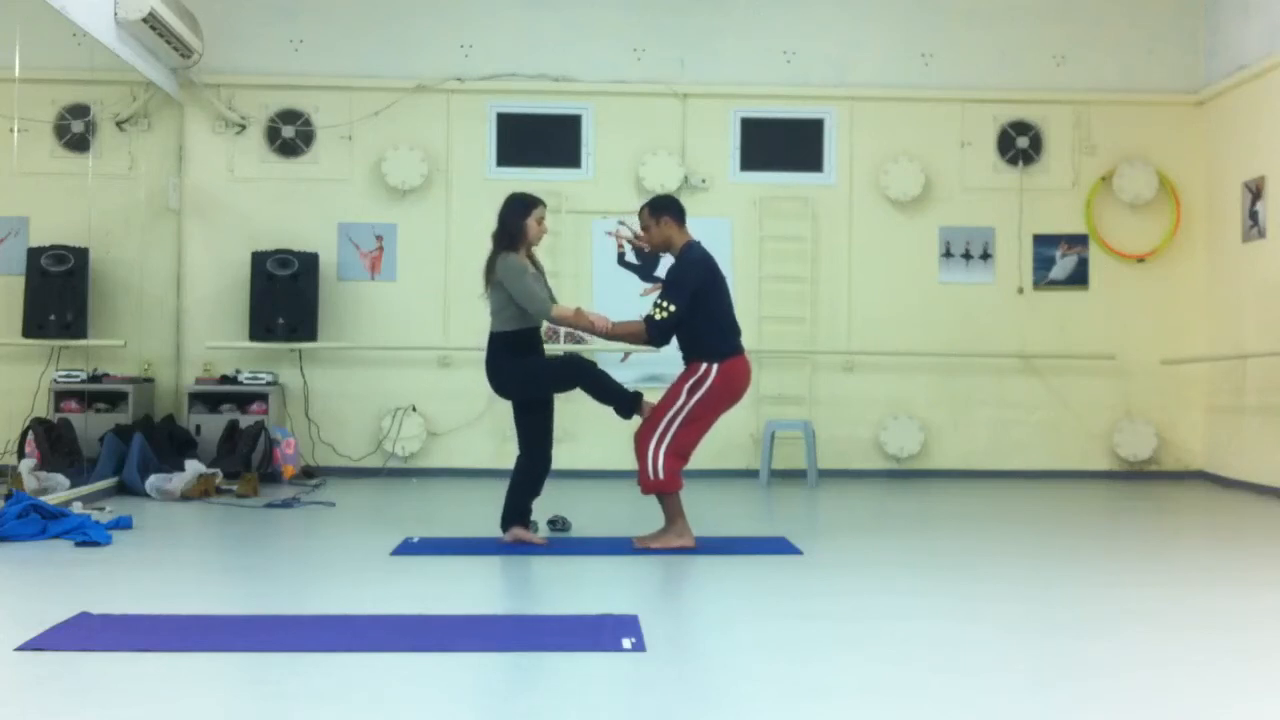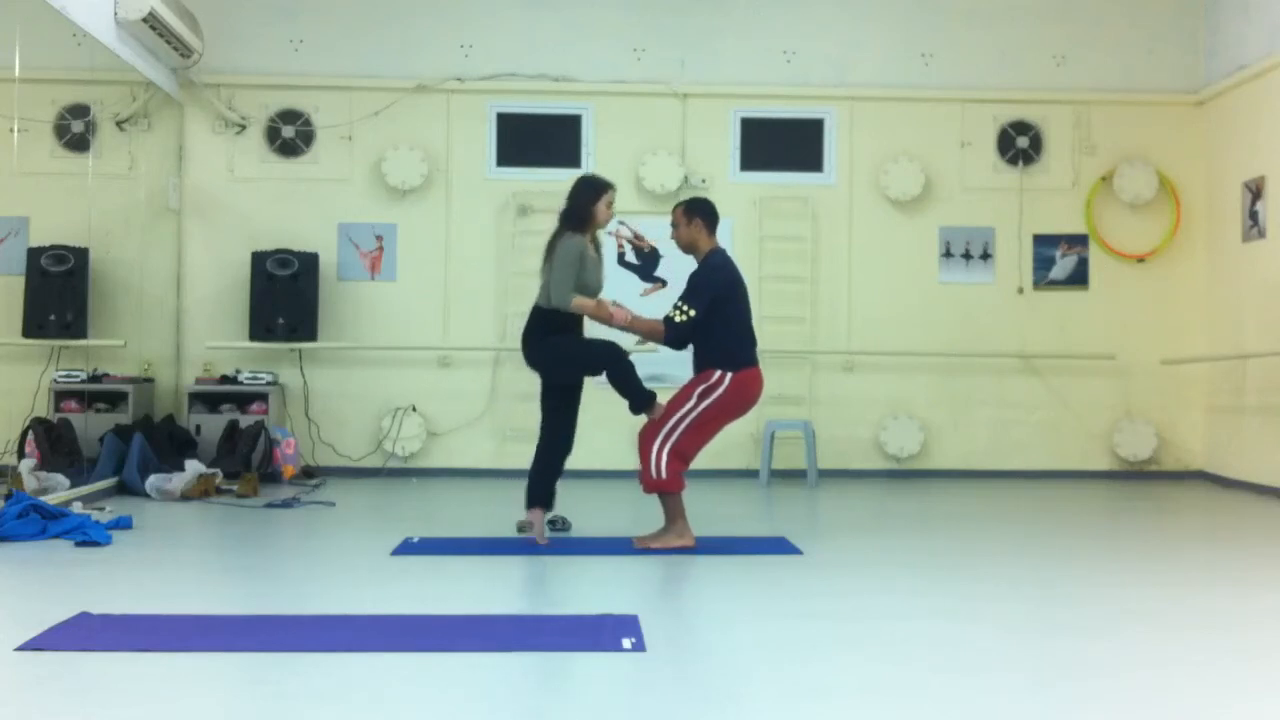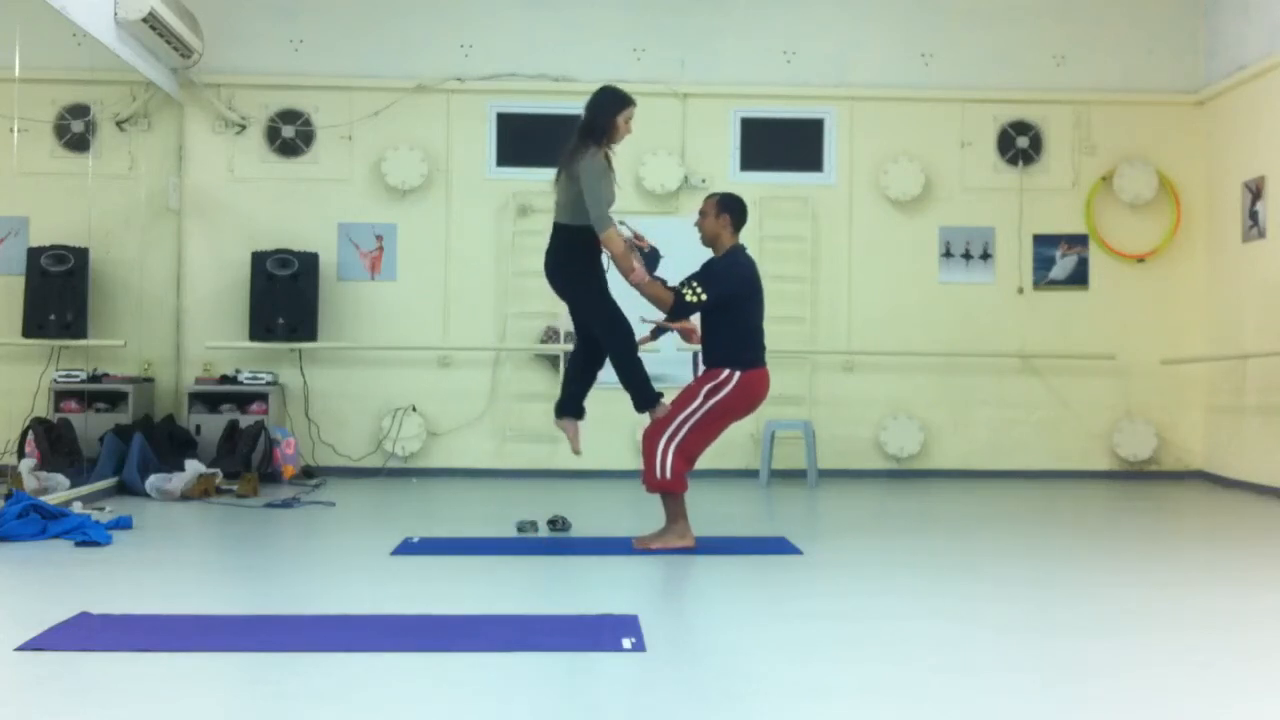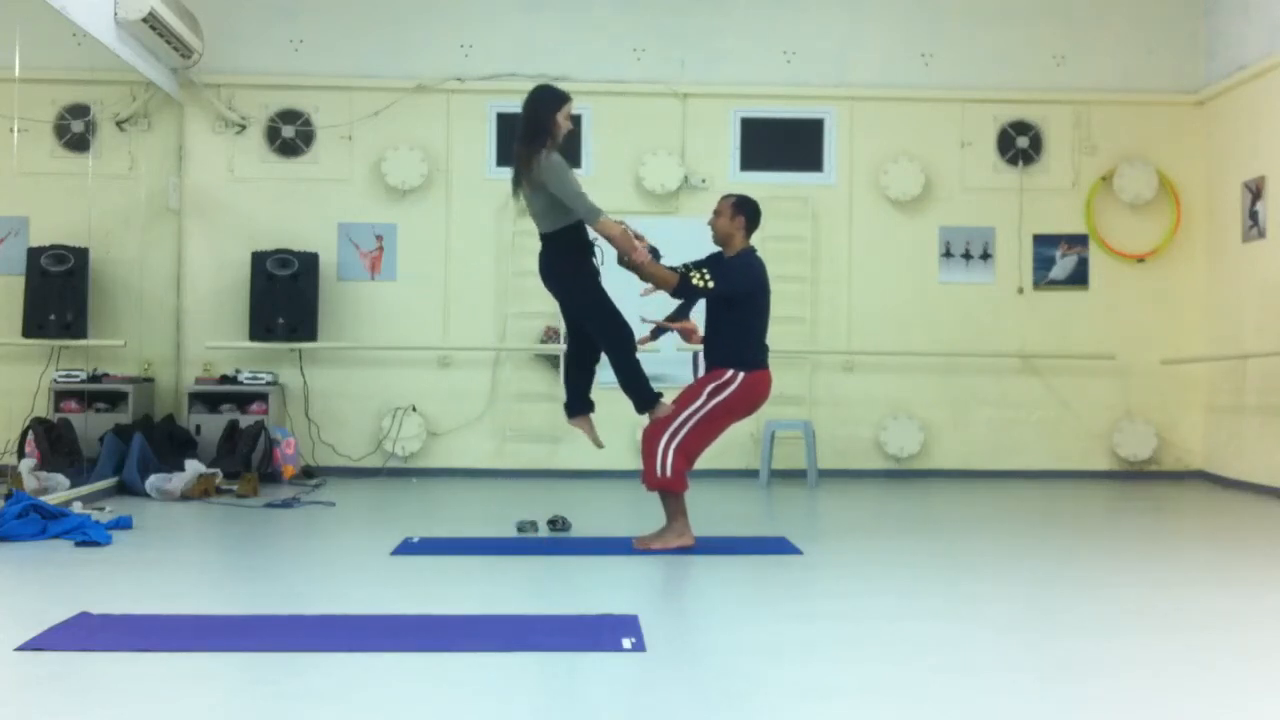
dt=0.7s
person 1, frame 1
left shoulder: (531, 263)
right shoulder: (507, 263)
left elbow: (551, 310)
right elbow: (540, 308)
left wrist: (585, 321)
right wrist: (585, 316)
left hip: (528, 360)
right hip: (508, 362)
left knee: (537, 451)
right knee: (579, 368)
left ankle: (515, 524)
right ankle: (638, 406)
person 1, frame 2
left shoulder: (590, 244)
right shoulder: (570, 243)
right elbow: (561, 298)
left wrist: (609, 310)
right wrist: (605, 310)
left hip: (563, 339)
right hip: (543, 340)
left knee: (558, 431)
right knee: (611, 355)
left ankle: (537, 506)
right ankle: (650, 408)
person 1, frame 3
left shoulder: (591, 156)
right shoulder: (590, 159)
right elbow: (599, 218)
left wrist: (621, 243)
right wrist: (626, 262)
left hip: (576, 256)
right hip: (570, 259)
left knee: (592, 340)
right knee: (617, 332)
left ankle: (568, 413)
right ankle: (652, 406)
person 1, frame 4
left shoulder: (535, 159)
right shoulder: (547, 162)
left elbow: (574, 209)
right elbow: (583, 208)
left wrist: (616, 231)
right wrist: (625, 242)
left hip: (564, 258)
right hip: (566, 261)
left knee: (584, 338)
right knee: (616, 334)
left ankle: (578, 410)
right ankle: (652, 406)
person 2, frame 1
left shoulder: (689, 265)
right shoulder: (694, 260)
left elbow: (656, 329)
right elbow: (664, 331)
left wrist: (603, 328)
right wrist: (610, 329)
left hip: (717, 371)
right hip: (718, 369)
left knee: (655, 442)
right knee: (656, 440)
left ankle: (679, 530)
right ankle: (674, 527)
person 2, frame 2
left shoulder: (711, 272)
right shoulder: (716, 267)
left elbow: (676, 334)
right elbow: (689, 330)
left wrist: (625, 322)
right wrist: (632, 320)
left hip: (729, 380)
right hip: (729, 377)
left knee: (658, 442)
right knee: (661, 440)
left ankle: (679, 530)
right ankle: (675, 527)
person 2, frame 3
left shoulder: (733, 267)
right shoulder: (721, 265)
left elbow: (678, 306)
right elbow: (679, 294)
left wrist: (636, 278)
left hip: (736, 378)
right hip: (730, 374)
left knee: (663, 439)
right knee: (665, 438)
left ankle: (679, 530)
right ankle: (675, 527)
person 2, frame 4
left shoulder: (745, 267)
right shoulder: (723, 262)
left elbow: (682, 287)
right elbow: (677, 276)
left wrist: (638, 258)
right wrist: (633, 256)
left hip: (740, 379)
right hip: (730, 375)
left knee: (663, 438)
right knee: (666, 437)
left ankle: (679, 529)
right ankle: (675, 526)
